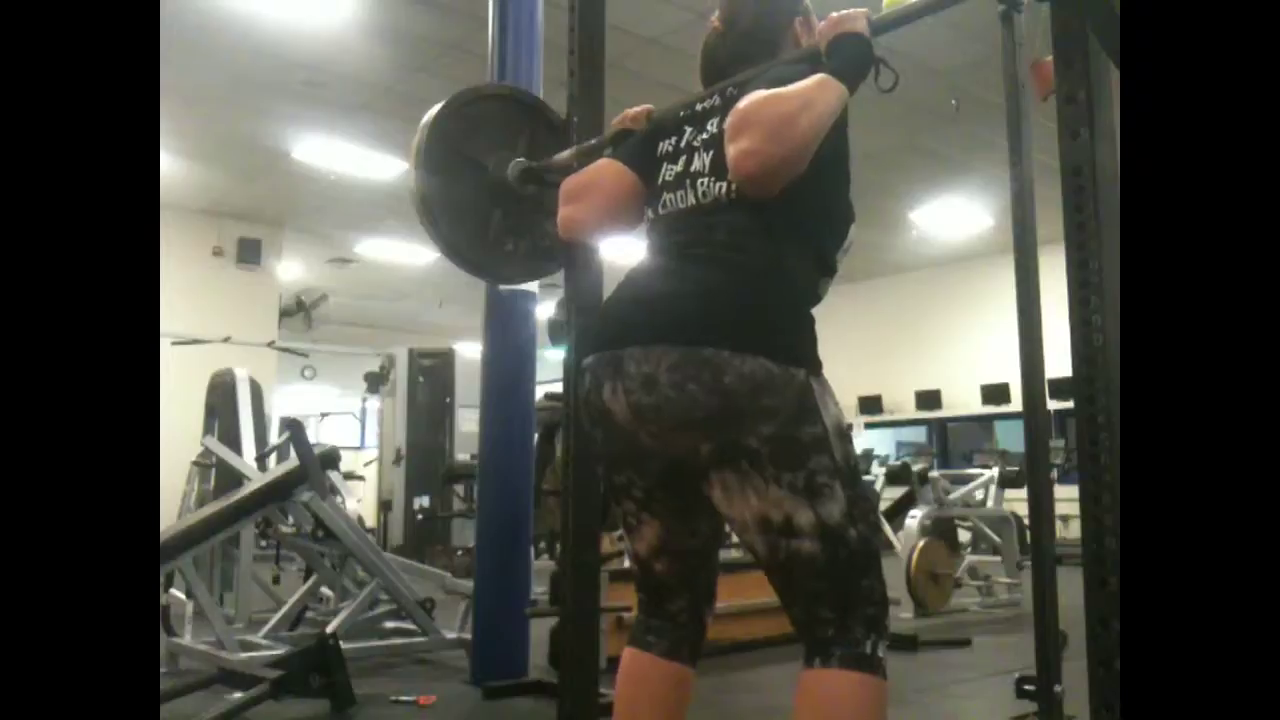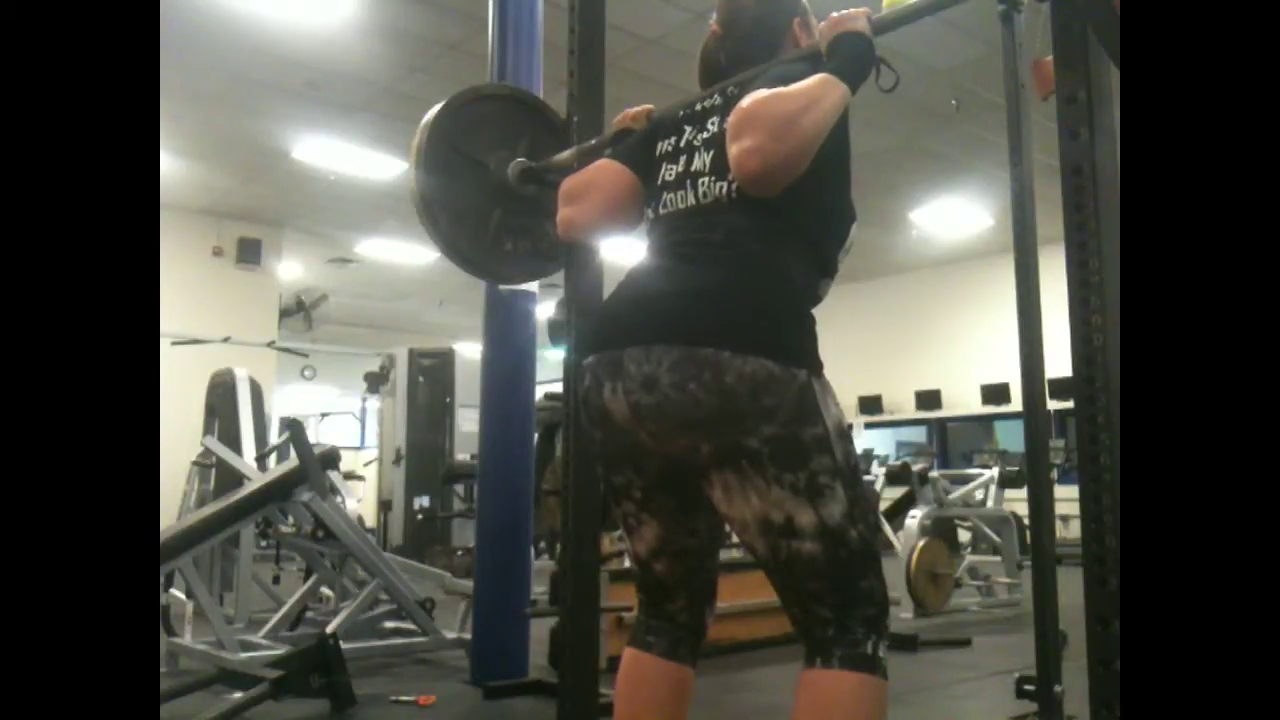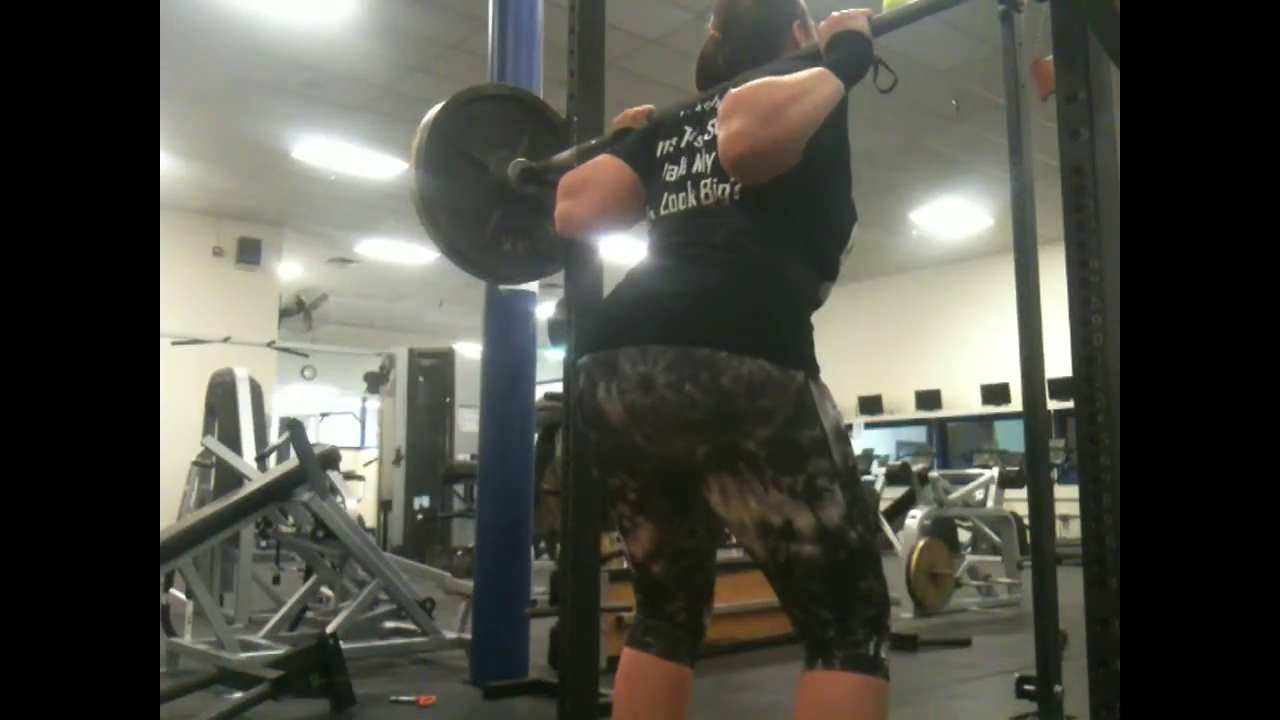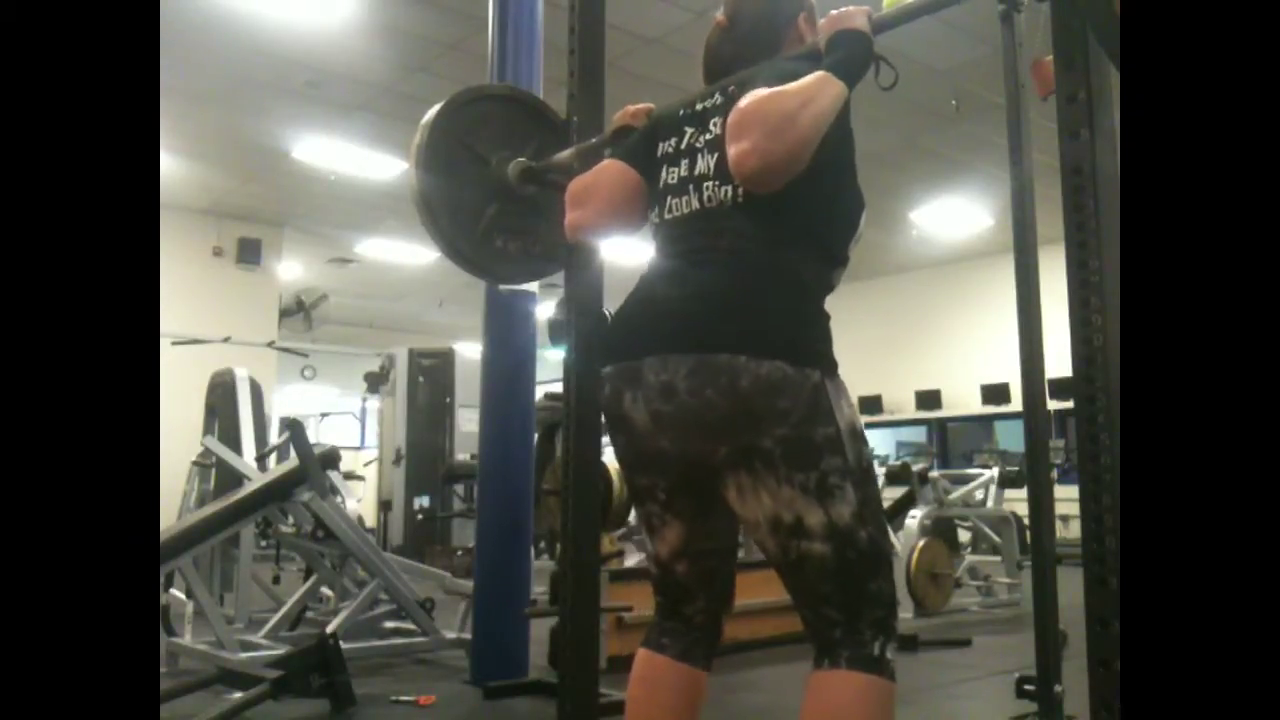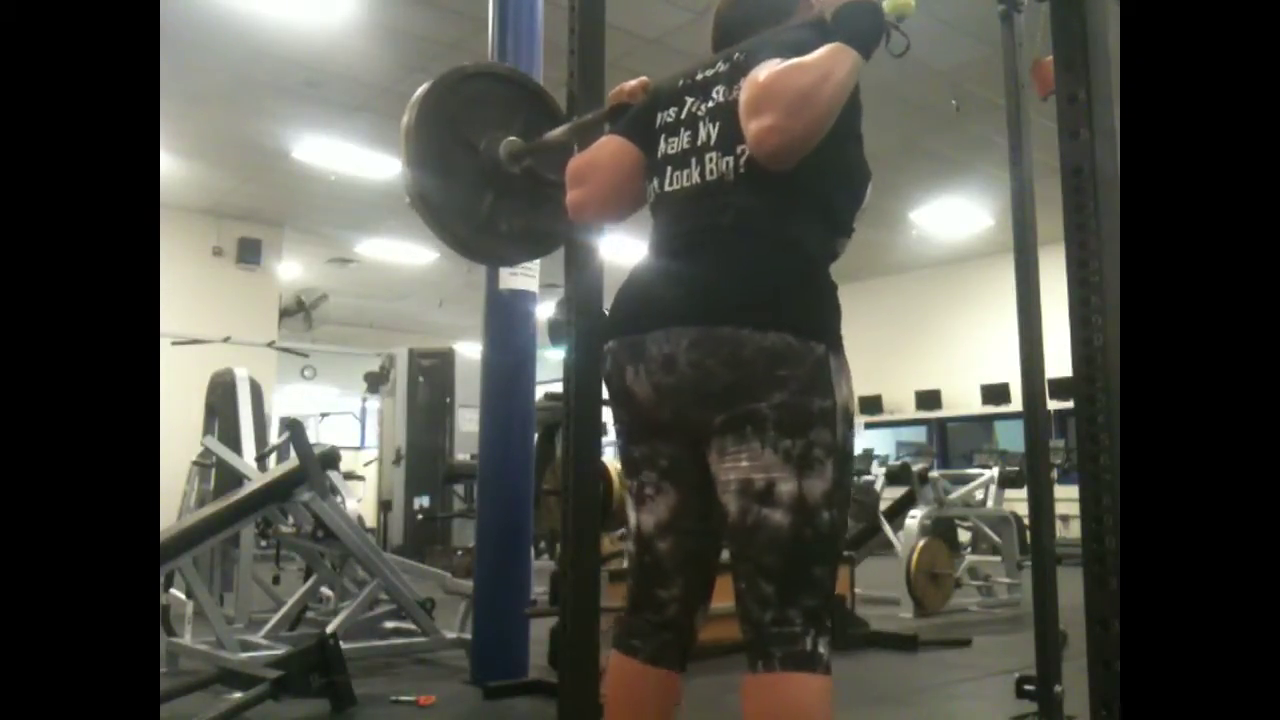
dt=1s
person 1, frame 1
left shoulder: (675, 124)
right shoulder: (801, 81)
left elbow: (576, 214)
right elbow: (756, 149)
left wrist: (624, 144)
right wrist: (845, 63)
left hip: (617, 366)
right hip: (732, 362)
left knee: (670, 606)
right knee: (846, 617)
person 1, frame 2
left shoulder: (673, 121)
right shoulder: (803, 80)
left elbow: (576, 214)
right elbow: (758, 150)
left wrist: (622, 144)
right wrist: (847, 63)
left hip: (615, 366)
right hip: (733, 360)
left knee: (670, 609)
right knee: (848, 619)
person 1, frame 3
left shoulder: (673, 119)
right shoulder: (804, 77)
left elbow: (575, 209)
right elbow: (747, 132)
left wrist: (625, 141)
right wrist: (845, 58)
left hip: (613, 363)
right hip: (729, 362)
left knee: (668, 611)
right knee: (848, 619)
person 1, frame 4
left shoulder: (675, 118)
right shoulder: (802, 75)
left elbow: (582, 217)
right elbow: (756, 149)
left wrist: (626, 143)
right wrist: (845, 60)
left hip: (637, 371)
right hip: (752, 366)
left knee: (687, 612)
right knee: (855, 622)
person 1, frame 5
left shoulder: (674, 93)
left elbow: (585, 195)
right elbow: (774, 123)
left wrist: (621, 119)
left hip: (644, 343)
right hip: (758, 341)
left knee: (662, 603)
right knee: (788, 614)
